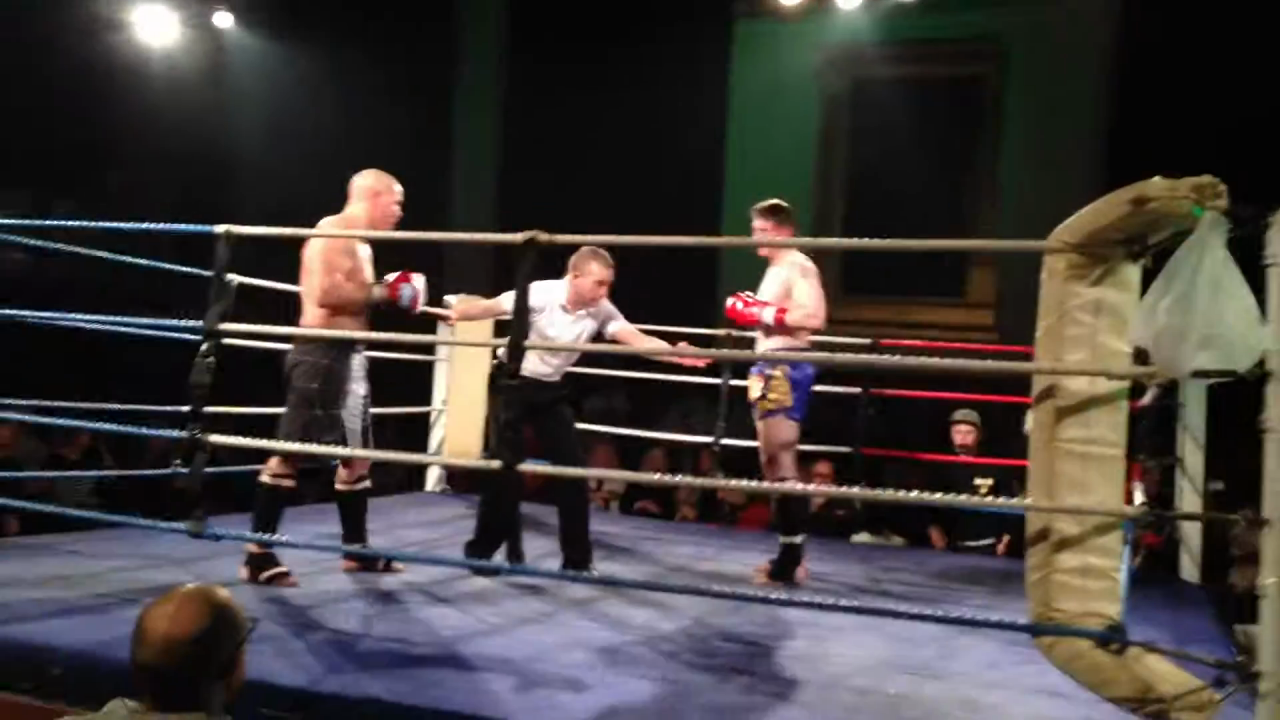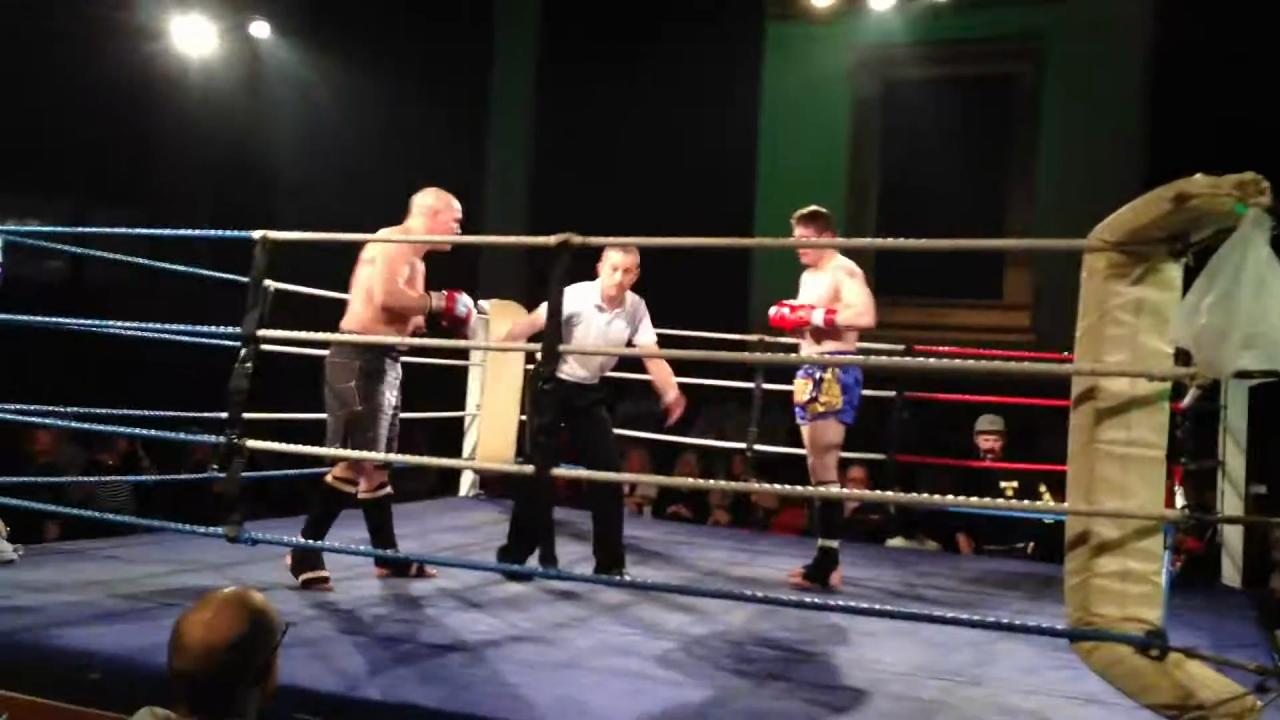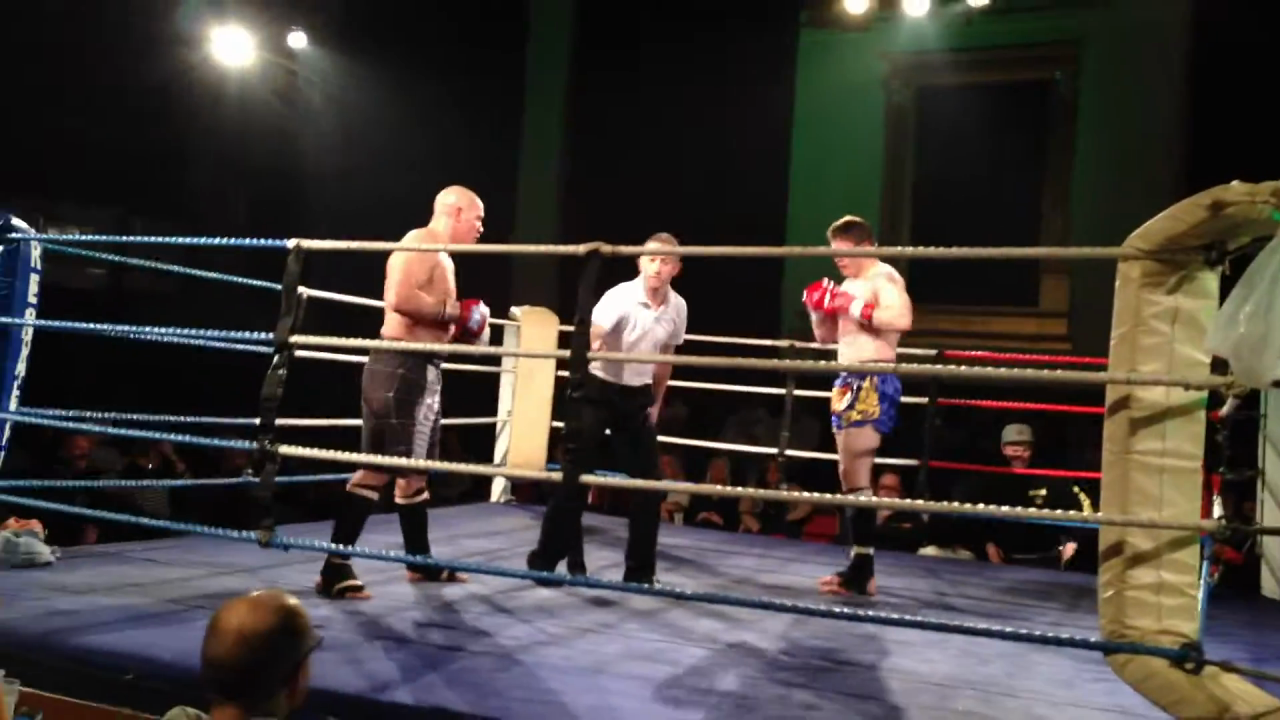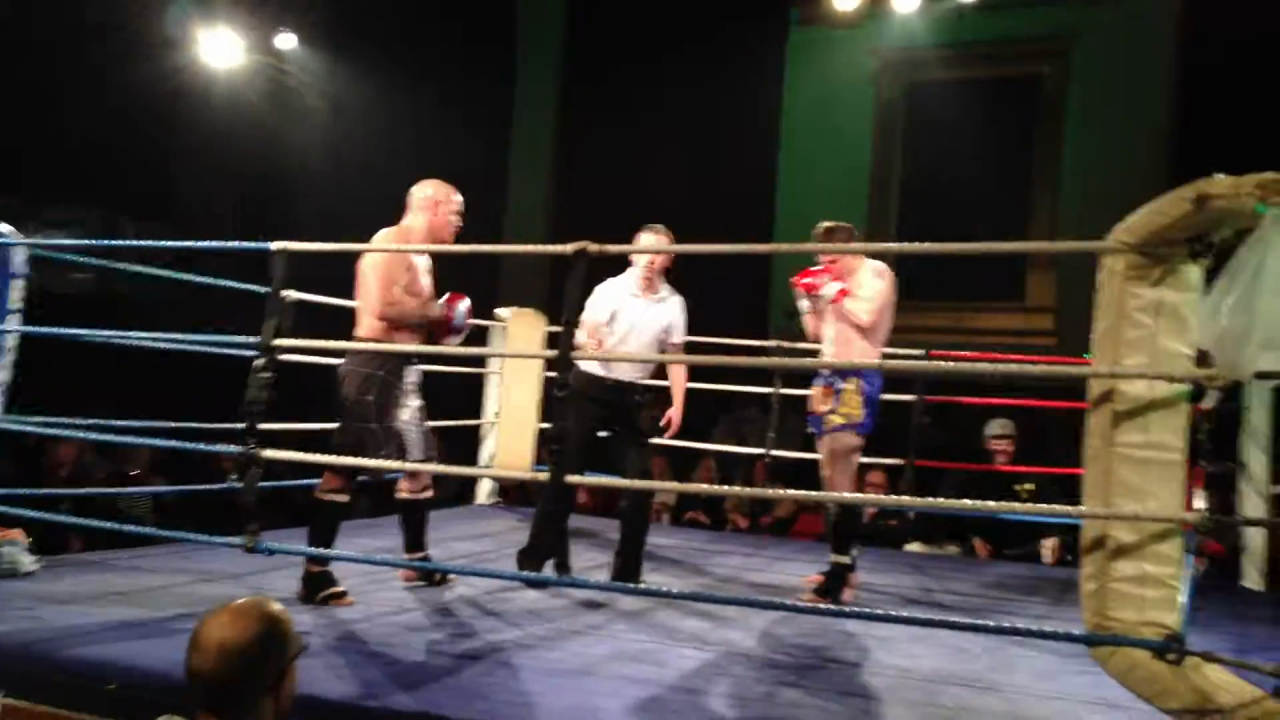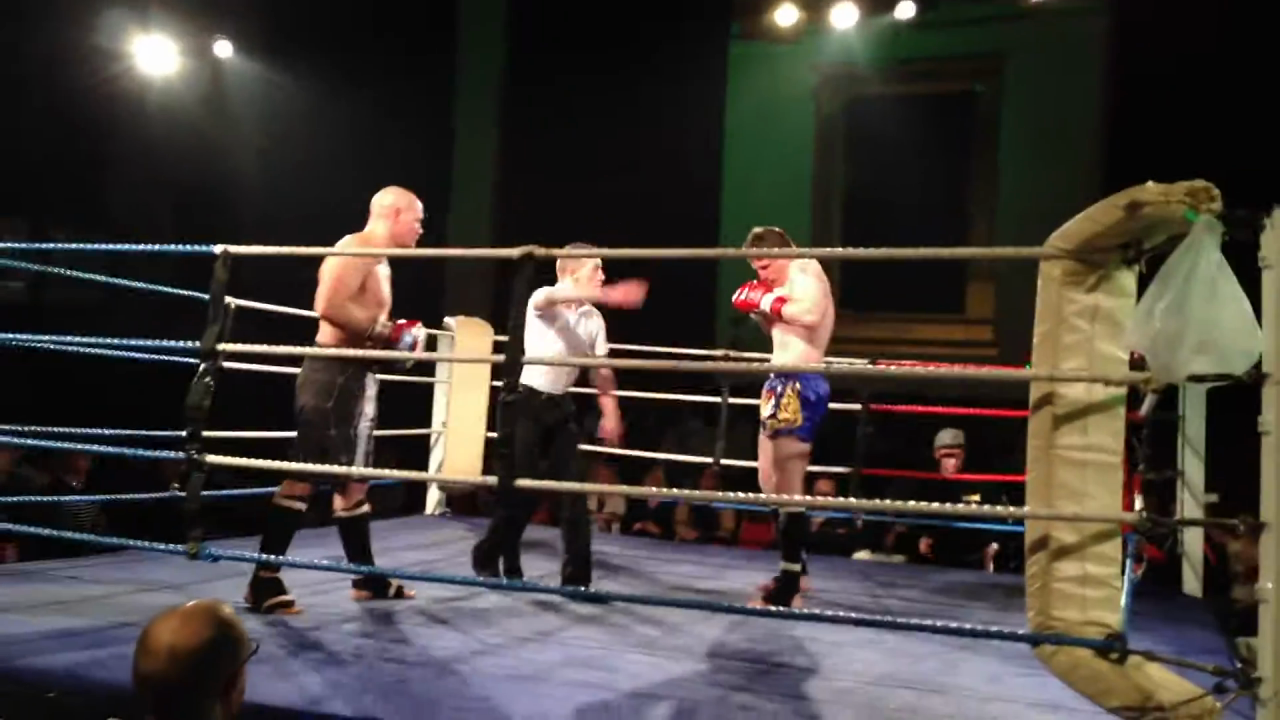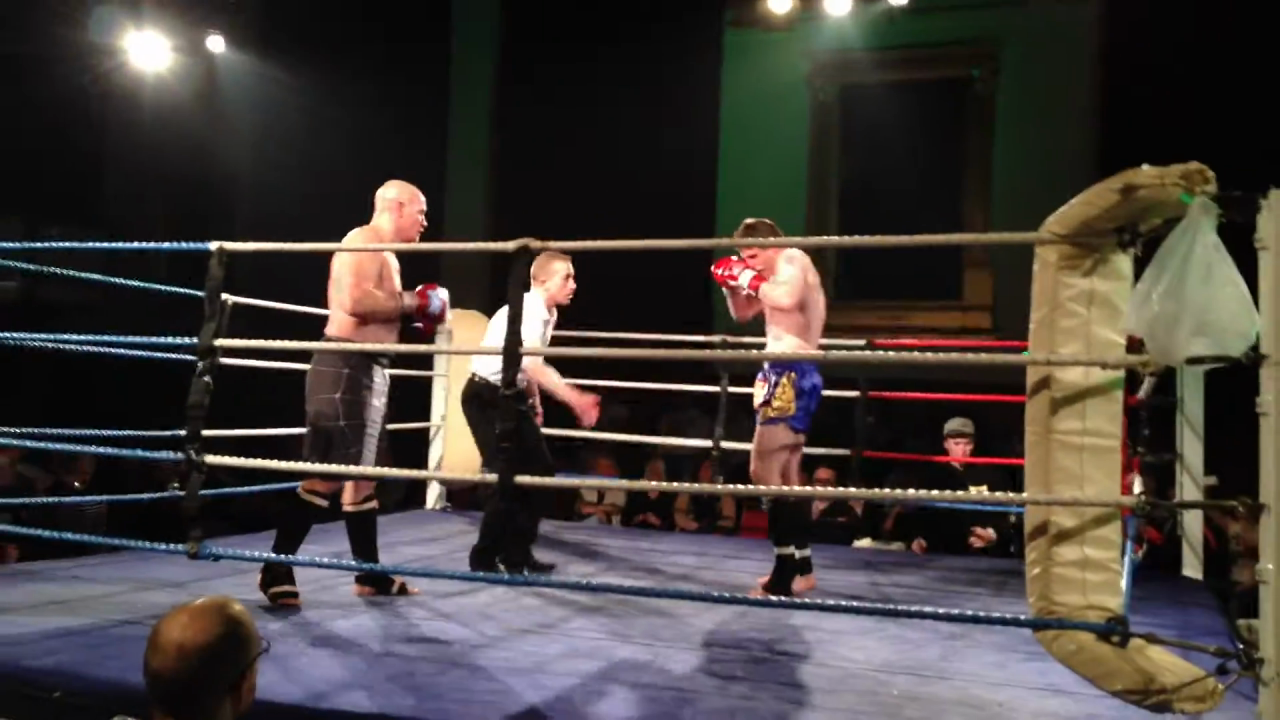
dt=0.3s
person 1, frame 1
left shoulder: (360, 244)
right shoulder: (334, 233)
right elbow: (326, 293)
left wrist: (390, 296)
right wrist: (384, 292)
left hip: (348, 355)
right hip: (322, 354)
left knee: (356, 456)
right knee: (293, 454)
left ankle: (356, 549)
right ankle: (258, 554)
person 1, frame 2
left shoulder: (411, 257)
right shoulder: (394, 242)
right elbow: (386, 298)
left wrist: (437, 316)
right wrist: (441, 304)
left hip: (382, 362)
right hip: (359, 359)
left knee: (377, 463)
right knee: (356, 460)
left ankle: (387, 556)
right ankle: (306, 550)
person 1, frame 3
left shoulder: (443, 258)
right shoulder: (418, 245)
right elbow: (400, 299)
left wrist: (460, 328)
right wrist: (455, 312)
left hip: (424, 369)
right hip: (399, 366)
left knee: (415, 467)
right knee: (378, 466)
left ankle: (420, 560)
right ankle: (335, 566)
person 1, frame 4
left shoulder: (420, 254)
right shoulder: (392, 244)
right elbow: (384, 307)
left wrist: (439, 324)
right wrist: (440, 311)
left hip: (401, 370)
right hip: (374, 367)
left knee: (419, 465)
right knee: (345, 468)
left ankle: (416, 560)
right ankle: (315, 573)
person 1, frame 5
left shoulder: (379, 263)
right shoulder: (355, 250)
right elbow: (328, 306)
left wrist: (392, 335)
right wrist: (385, 330)
left hip: (358, 377)
right hip: (335, 374)
left knee: (354, 479)
right knee: (305, 476)
left ankle: (367, 578)
right ankle: (265, 580)
person 1, frame 6
left shoulder: (384, 253)
right shoulder: (365, 240)
right elbow: (355, 300)
left wrist: (414, 309)
right wrist: (412, 301)
left hip: (368, 371)
right hip: (346, 368)
left knee: (362, 474)
right knee: (326, 474)
left ankle: (370, 573)
right ankle: (277, 568)
person 2, frame 1
left shoulder: (799, 267)
right shoulder: (774, 270)
left elbow: (814, 317)
left wrist: (764, 313)
right wrist: (748, 311)
left hip: (787, 369)
right hip: (767, 368)
left knee: (781, 465)
right knee: (772, 465)
left ankle: (791, 560)
right ankle: (790, 552)
person 2, frame 2
left shoulder: (844, 270)
right shoulder: (808, 277)
left elbow: (866, 316)
left wrist: (814, 316)
right wrist: (791, 317)
left hip: (834, 373)
right hip: (810, 372)
left knee: (824, 468)
right knee: (817, 469)
left ankle: (827, 564)
right ankle: (825, 558)
person 2, frame 3
left shoulder: (884, 276)
right shoulder: (848, 284)
left elbow: (902, 320)
right elbow: (825, 336)
left wrist: (854, 305)
right wrist: (819, 308)
left hip: (874, 382)
right hip: (848, 381)
left knee: (855, 475)
right knee: (849, 477)
left ankle: (863, 570)
right ankle: (858, 565)
person 2, frame 4
left shoulder: (875, 273)
right shoulder: (837, 283)
left elbow: (867, 316)
right elbow: (815, 332)
left wrist: (832, 288)
right wrist: (808, 296)
left hip: (855, 382)
right hip: (828, 381)
left knee: (840, 478)
right knee: (832, 476)
left ankle: (839, 579)
right ankle: (844, 566)
person 2, frame 5
left shoulder: (805, 269)
right shoulder: (784, 282)
left elbow: (811, 315)
left wrist: (769, 301)
right wrist: (758, 306)
left hip: (799, 386)
right hip: (782, 384)
left knee: (786, 486)
right knee: (770, 482)
left ankle: (789, 586)
right ankle: (794, 569)
person 2, frame 6
left shoulder: (794, 261)
right shoulder: (774, 272)
left elbow: (787, 299)
right elbow: (742, 314)
left wrist: (748, 278)
right wrist: (733, 283)
left hip: (794, 375)
right hip: (778, 374)
left knee: (764, 471)
right knee: (786, 475)
left ankle: (786, 571)
right ankle: (801, 567)
person 3, frame 1
left shoulder: (601, 311)
right shoulder: (539, 294)
left elbow: (636, 339)
right elbow: (490, 307)
left wrist: (674, 354)
right wrist: (456, 313)
left hip: (550, 390)
right hip: (511, 383)
left knee: (572, 468)
right knee: (506, 466)
left ankle: (576, 559)
right ankle: (481, 549)
person 3, frame 2
left shoulder: (636, 308)
right shoulder: (575, 296)
left elbow: (652, 356)
right elbow: (533, 323)
left wrist: (670, 391)
right wrist: (505, 339)
left hip: (589, 394)
right hip: (550, 387)
left knee: (609, 473)
left ankle: (609, 563)
right ankle: (515, 554)
person 3, frame 3
left shoulder: (678, 309)
right shoulder: (620, 297)
right elbow: (591, 334)
left wrist: (657, 403)
right wrist: (585, 349)
left hip: (636, 398)
right hip: (596, 390)
left knee: (650, 483)
right knee: (575, 476)
left ankle: (639, 572)
right ankle: (545, 560)
person 3, frame 4
left shoulder: (674, 303)
right shoulder: (610, 290)
left elbow: (675, 358)
right elbow: (586, 332)
left wrist: (677, 404)
right wrist: (589, 344)
left hip: (630, 395)
right hip: (589, 387)
left knee: (640, 484)
right knee: (564, 474)
left ankle: (627, 572)
right ankle: (533, 557)
person 3, frame 5
left shoulder: (594, 319)
right shoulder: (544, 298)
left elbow: (601, 370)
right elbow: (555, 298)
left wrist: (611, 413)
right wrist: (609, 296)
left hip: (558, 406)
right hip: (523, 403)
left knee: (574, 490)
right knee: (520, 488)
left ankle: (576, 577)
right ankle: (488, 558)
person 3, frame 6
left shoulder: (549, 314)
right shoulder: (524, 313)
right elbow: (535, 367)
left wrist: (533, 399)
right wrist: (574, 399)
left hip: (512, 397)
right hip: (485, 398)
left knee: (540, 471)
left ankle: (516, 552)
right ankle: (485, 559)
